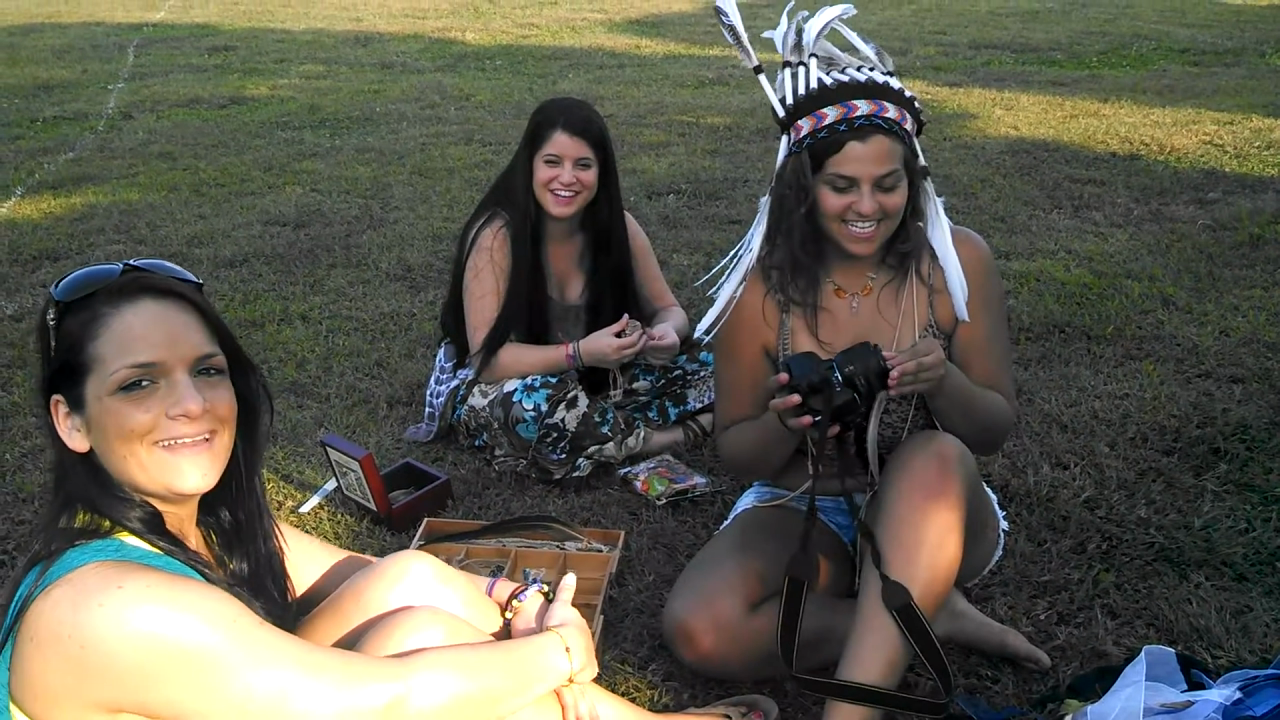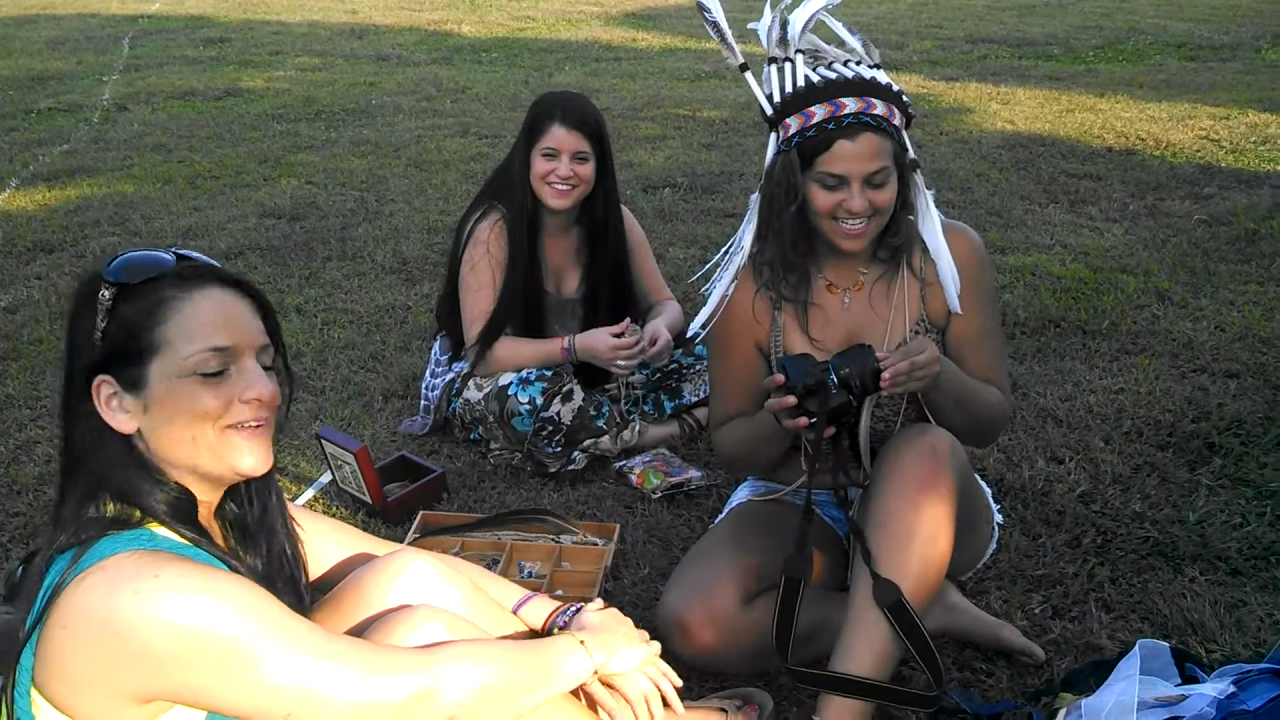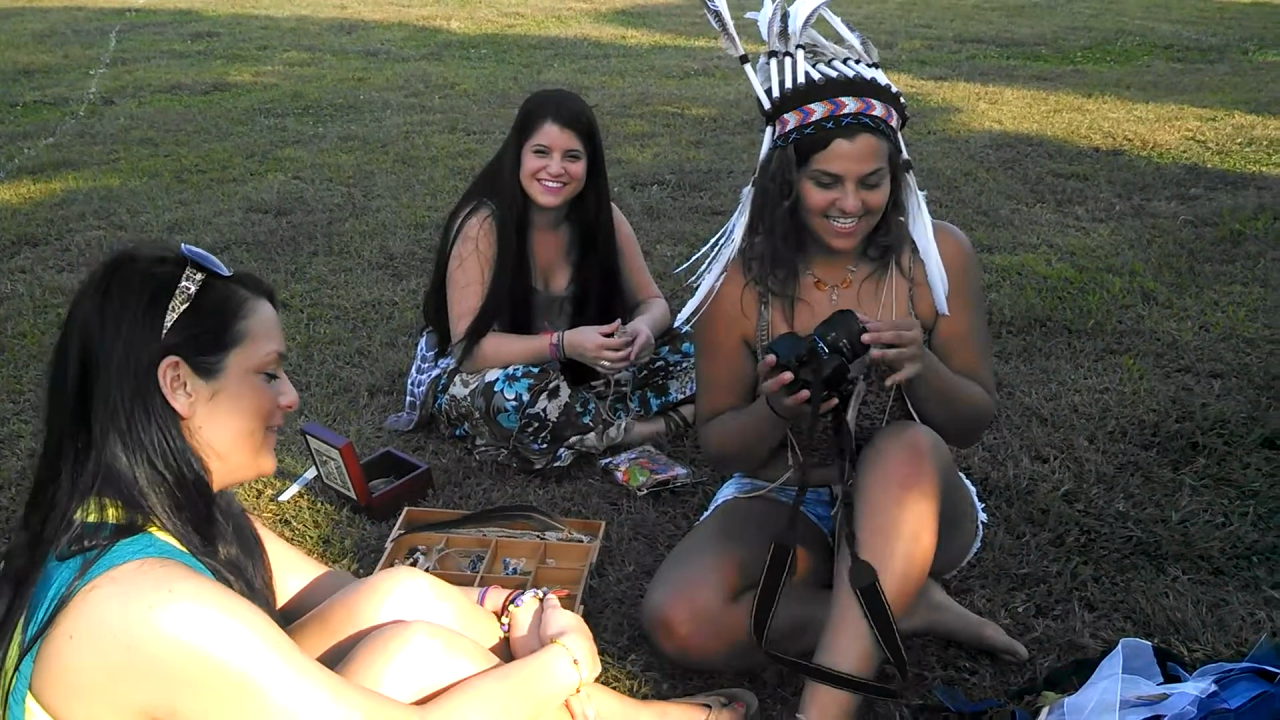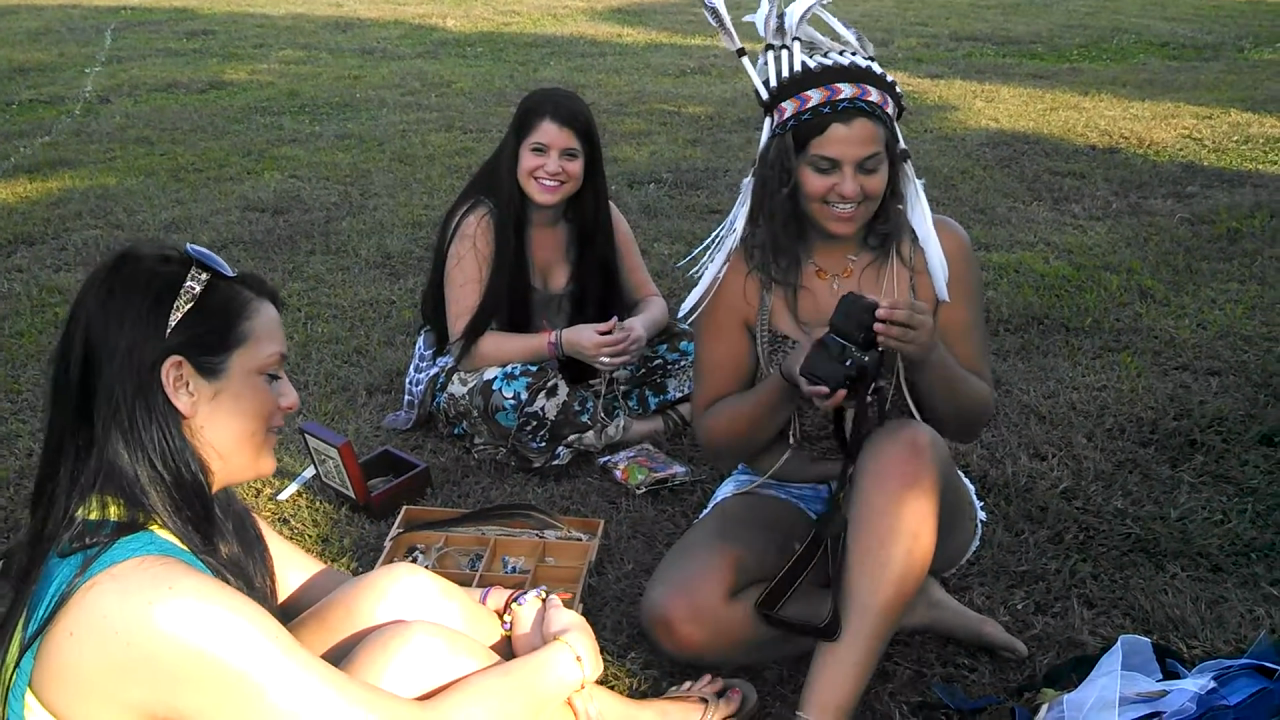
dt=0.4s
person 1, frame 1
left shoulder: (212, 513)
right shoulder: (108, 607)
left elbow: (387, 584)
left wrist: (523, 611)
right wrist: (559, 651)
left knee: (410, 584)
right knee: (417, 634)
person 1, frame 2
left shoulder: (225, 505)
right shoulder: (140, 597)
left elbow: (410, 569)
left wrist: (573, 622)
right wrist: (590, 650)
left knee: (411, 584)
right knee: (417, 631)
person 1, frame 3
left shoulder: (167, 514)
right shoulder: (149, 608)
left elbow: (345, 596)
left wrist: (511, 618)
left knee: (402, 595)
right knee: (412, 654)
person 1, frame 4
left shoulder: (170, 510)
right shoulder: (150, 606)
left elbow: (364, 597)
left wrist: (514, 618)
right wrist: (565, 657)
left knee: (403, 594)
right knee: (412, 650)
person 2, frame 1
left shoulder: (958, 261)
right shoulder: (762, 287)
left elbow: (996, 431)
right elbow: (737, 453)
left wrist: (942, 382)
right wrist: (784, 425)
left hip: (931, 516)
right hip: (802, 516)
left knee: (934, 458)
right knee: (698, 630)
right ankle: (931, 616)
person 2, frame 2
left shoulder: (950, 254)
right shoulder: (754, 282)
left elbow: (991, 422)
right elbow: (731, 449)
left wrist: (938, 377)
right wrist: (778, 425)
left hip: (924, 513)
right hip: (797, 509)
left knee: (925, 448)
right knee: (693, 623)
right ankle: (924, 611)
person 2, frame 3
left shoulder: (938, 254)
right shoulder: (743, 277)
left elbow: (974, 424)
right elbow: (717, 444)
left wrist: (921, 367)
right wrist: (775, 411)
left hip: (909, 508)
right hip: (781, 508)
left knee: (907, 447)
right knee: (677, 619)
right ankle: (909, 608)
person 2, frame 4
left shoulder: (937, 247)
right shoulder: (745, 267)
left elbow: (970, 420)
right elbow: (714, 434)
left wrist: (927, 355)
right wrist: (787, 384)
left hip: (908, 506)
right hip: (780, 500)
left knee: (906, 444)
right knee: (675, 617)
right ankle: (906, 606)
person 3, frame 1
left shoulder: (617, 225)
right shoulder: (498, 234)
left elbow: (667, 310)
right elbow: (487, 358)
left wrist: (666, 333)
right wrist: (578, 352)
left hip: (591, 380)
right hip: (497, 389)
left knee: (700, 359)
right knee: (535, 407)
right ankle: (671, 434)
person 3, frame 2
left shoulder: (613, 219)
right shoulder: (494, 227)
left elbow: (663, 304)
right elbow: (482, 351)
left wrist: (659, 329)
right wrist: (574, 349)
left hip: (586, 375)
right hip: (491, 383)
left knee: (697, 354)
right knee: (530, 400)
right ankle: (669, 428)
person 3, frame 3
left shoulder: (602, 217)
right shoulder: (483, 224)
left elbow: (651, 303)
right elbow: (469, 347)
left wrist: (642, 329)
right wrist: (563, 345)
left hip: (574, 373)
right hip: (478, 379)
left knee: (684, 349)
right knee: (516, 396)
right ankle: (655, 426)
person 3, frame 4
left shoulder: (600, 215)
right shoulder: (481, 222)
left elbow: (650, 302)
right elbow: (467, 346)
left wrist: (639, 328)
right wrist: (560, 343)
left hip: (570, 371)
right hip: (477, 378)
left knee: (683, 347)
right knee: (515, 396)
right ankle: (652, 424)
